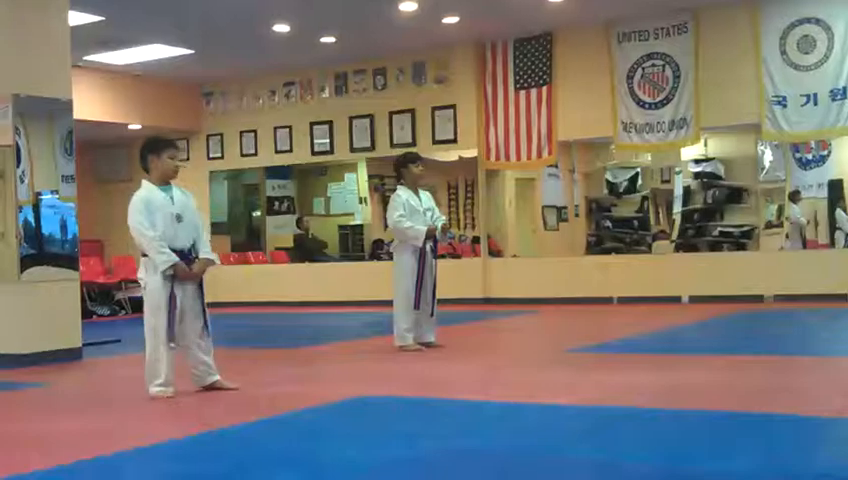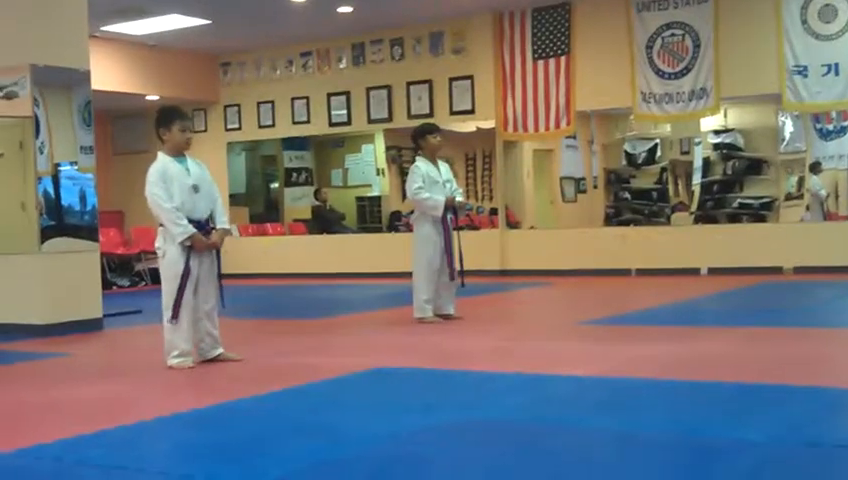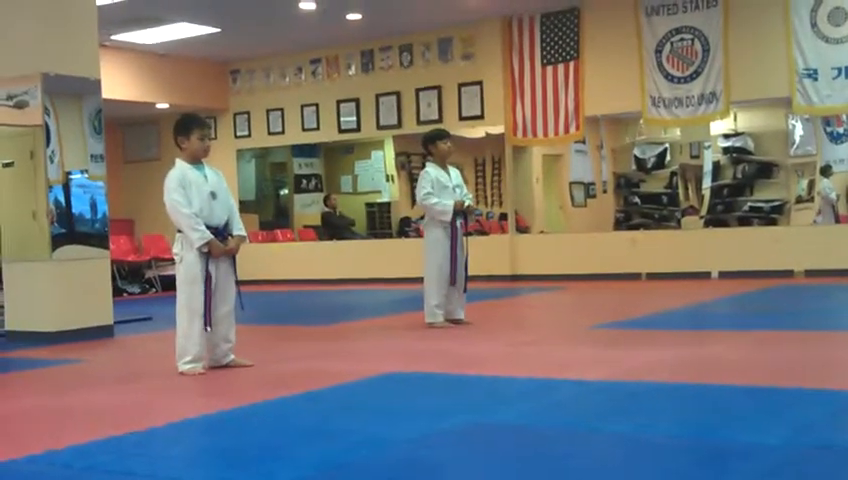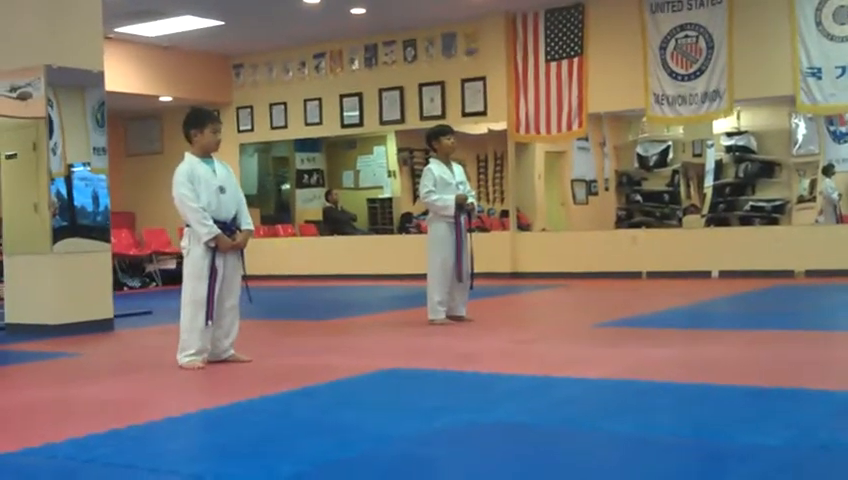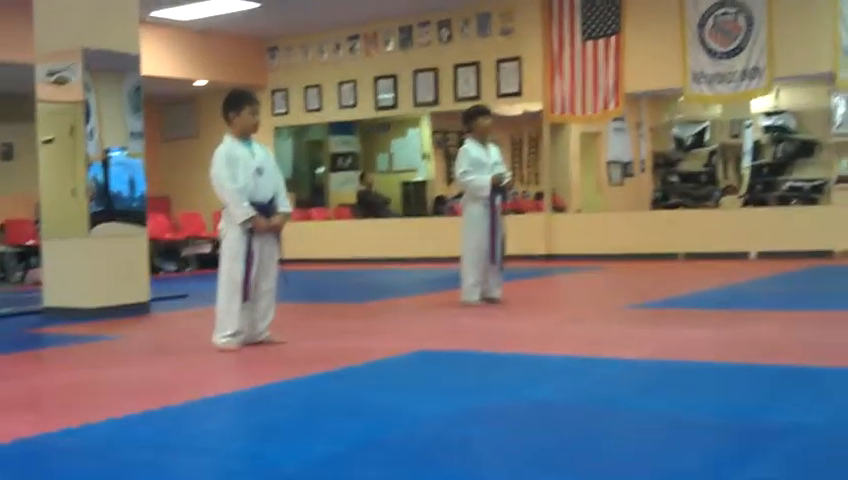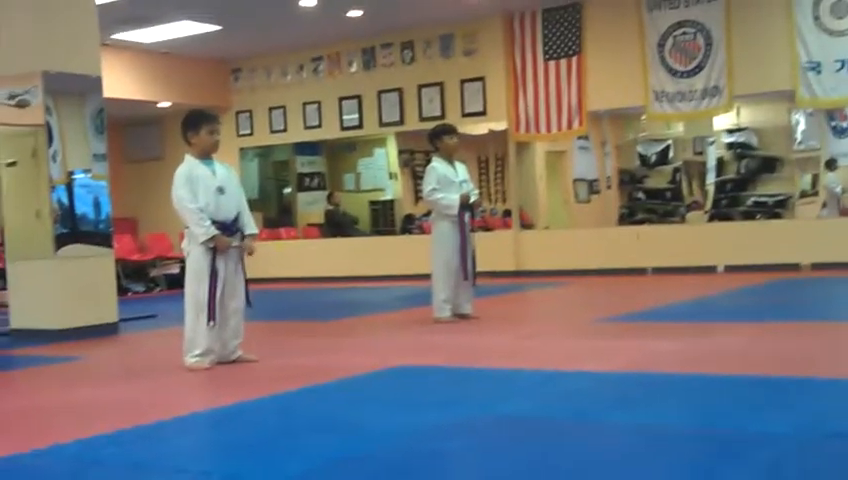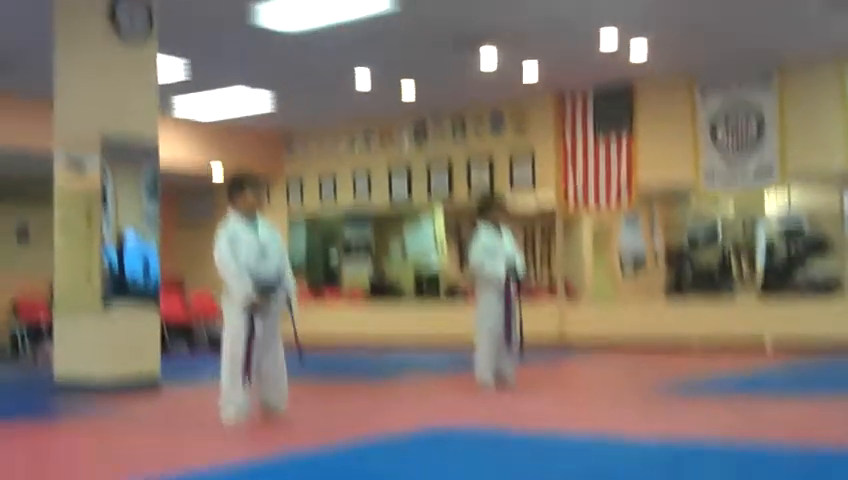
dt=0.5s
person 1, frame 1
left shoulder: (184, 196)
right shoulder: (142, 199)
left elbow: (199, 229)
right elbow: (147, 237)
left wrist: (204, 259)
right wrist: (174, 265)
left hip: (189, 269)
right hip: (159, 271)
left knee: (198, 327)
right knee: (161, 330)
left ankle: (208, 377)
right ankle: (161, 385)
person 1, frame 2
left shoulder: (199, 167)
right shoulder: (158, 170)
left elbow: (215, 199)
right elbow: (164, 209)
left wrist: (221, 230)
right wrist: (192, 236)
left hip: (206, 240)
right hip: (177, 243)
left knee: (207, 300)
right knee: (179, 301)
left ankle: (210, 350)
right ankle: (180, 355)
person 1, frame 3
left shoulder: (215, 174)
right shoulder: (176, 176)
left elbow: (230, 206)
right elbow: (182, 215)
left wrist: (237, 236)
right wrist: (209, 242)
left hip: (222, 245)
right hip: (194, 248)
left knee: (224, 304)
right knee: (193, 305)
left ankle: (222, 355)
right ankle: (191, 361)
person 1, frame 4
left shoulder: (224, 168)
right shoulder: (185, 170)
left elbow: (239, 200)
right elbow: (191, 209)
left wrist: (245, 230)
right wrist: (216, 236)
left hip: (231, 241)
right hip: (202, 242)
left knee: (229, 298)
right knee: (198, 298)
left ankle: (222, 349)
right ankle: (191, 353)
person 1, frame 5
left shoulder: (263, 151)
right shoulder: (225, 152)
left elbow: (277, 183)
right elbow: (227, 190)
left wrist: (281, 212)
right wrist: (252, 218)
left hip: (268, 223)
right hip: (240, 224)
left knee: (264, 281)
right knee: (235, 279)
left ankle: (257, 331)
right ankle: (228, 335)
person 1, frame 6
left shoulder: (226, 171)
right shoulder: (185, 172)
left elbow: (240, 203)
right elbow: (188, 209)
left wrist: (249, 235)
right wrist: (213, 236)
left hip: (232, 241)
right hip: (204, 244)
left knee: (233, 299)
right knee: (202, 300)
left ankle: (230, 350)
right ankle: (198, 354)
person 1, frame 7
left shoulder: (269, 230)
right shoulder: (228, 231)
left elbow: (281, 262)
right elbow: (228, 267)
left wrist: (288, 292)
right wrist: (250, 296)
left hip: (270, 300)
right hip: (242, 302)
left knee: (272, 354)
right knee: (238, 356)
left ankle: (272, 404)
right ankle: (234, 409)
person 2, frame 1
left shoulder: (426, 196)
right shoulder: (399, 197)
left elbow: (436, 217)
right elbow: (396, 223)
left wrist: (441, 227)
right wrist: (423, 232)
left hip: (426, 251)
right hip: (407, 251)
left knee: (428, 294)
right knee: (407, 295)
left ankle: (425, 336)
right ankle: (405, 339)
person 2, frame 2
left shoulder: (444, 167)
right shoulder: (418, 168)
left elbow: (454, 189)
right elbow: (415, 194)
left wrist: (458, 201)
right wrist: (442, 202)
left hip: (444, 222)
right hip: (427, 222)
left knee: (447, 266)
right knee: (427, 266)
left ankle: (444, 308)
right ankle: (424, 311)
person 2, frame 3
left shoulder: (455, 173)
right shoulder: (428, 173)
left elbow: (465, 195)
right elbow: (424, 200)
left wrist: (468, 206)
right wrist: (451, 207)
left hip: (455, 227)
right hip: (437, 228)
left knee: (458, 271)
right knee: (438, 271)
left ankle: (455, 313)
right ankle: (435, 316)
person 2, frame 4
left shoulder: (459, 169)
right shoulder: (431, 170)
left elbow: (468, 192)
right elbow: (426, 197)
left wrist: (470, 203)
right wrist: (453, 201)
left hip: (458, 223)
right hip: (441, 224)
left knee: (461, 267)
right knee: (441, 268)
left ankle: (456, 310)
right ankle: (437, 313)
person 2, frame 5
left shoulder: (494, 150)
right shoulder: (467, 150)
left elbow: (503, 173)
right elbow: (462, 177)
left wrist: (505, 182)
right wrist: (488, 182)
left hip: (493, 204)
right hip: (476, 205)
left knee: (494, 249)
right knee: (475, 249)
left ankle: (490, 291)
right ankle: (471, 294)
person 2, frame 6
left shoulder: (461, 167)
right shoulder: (434, 168)
left elbow: (470, 190)
right elbow: (429, 195)
left wrist: (473, 200)
right wrist: (457, 201)
left hip: (462, 221)
right hip: (445, 222)
left knee: (465, 265)
right knee: (446, 266)
left ankle: (462, 307)
right ankle: (442, 311)
person 2, frame 7
left shoulder: (507, 235)
right shoulder: (481, 236)
left elbow: (516, 258)
right elbow: (477, 263)
left wrist: (518, 270)
right wrist: (501, 271)
left hip: (508, 289)
right hip: (491, 290)
left knee: (509, 332)
right knee: (489, 332)
left ankle: (504, 372)
right ankle: (485, 375)
